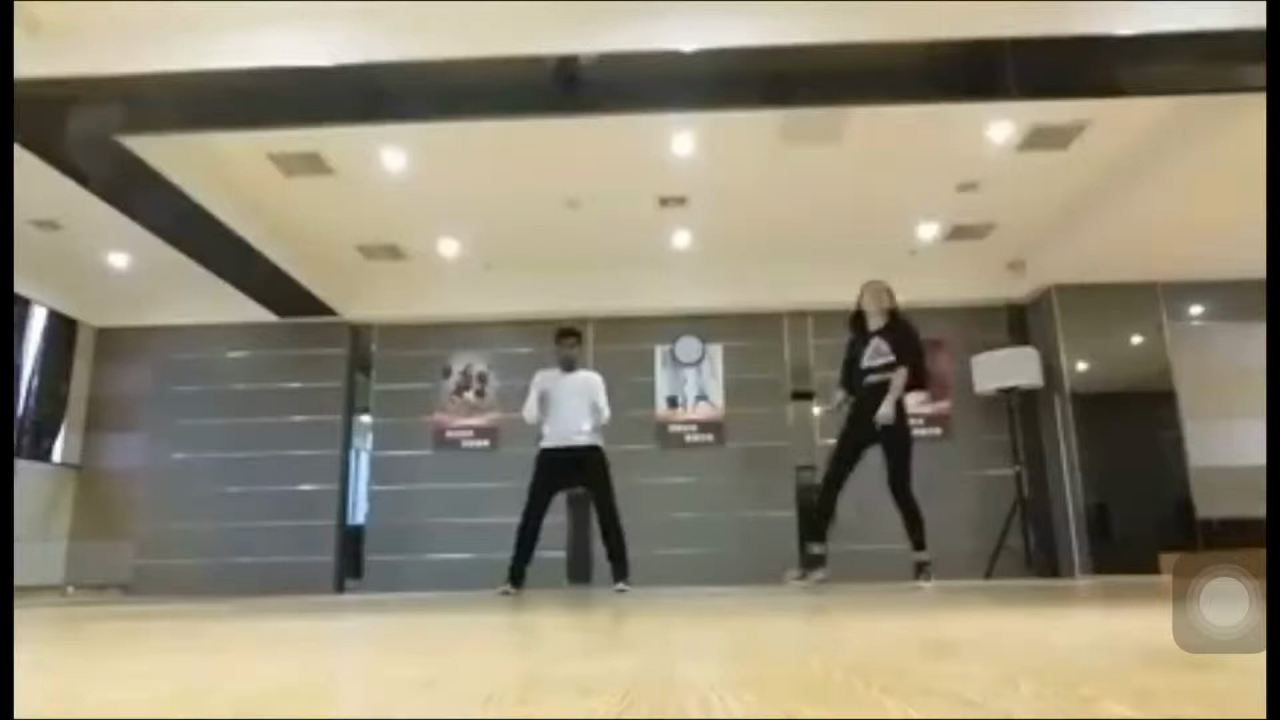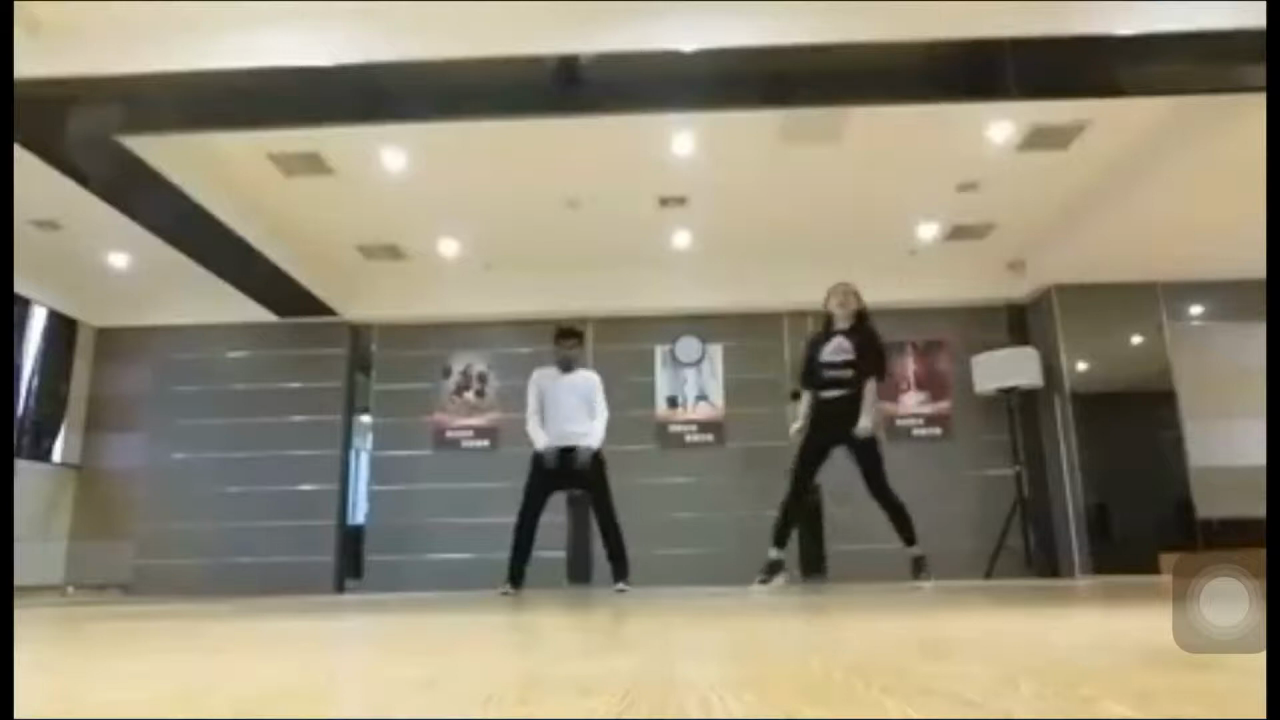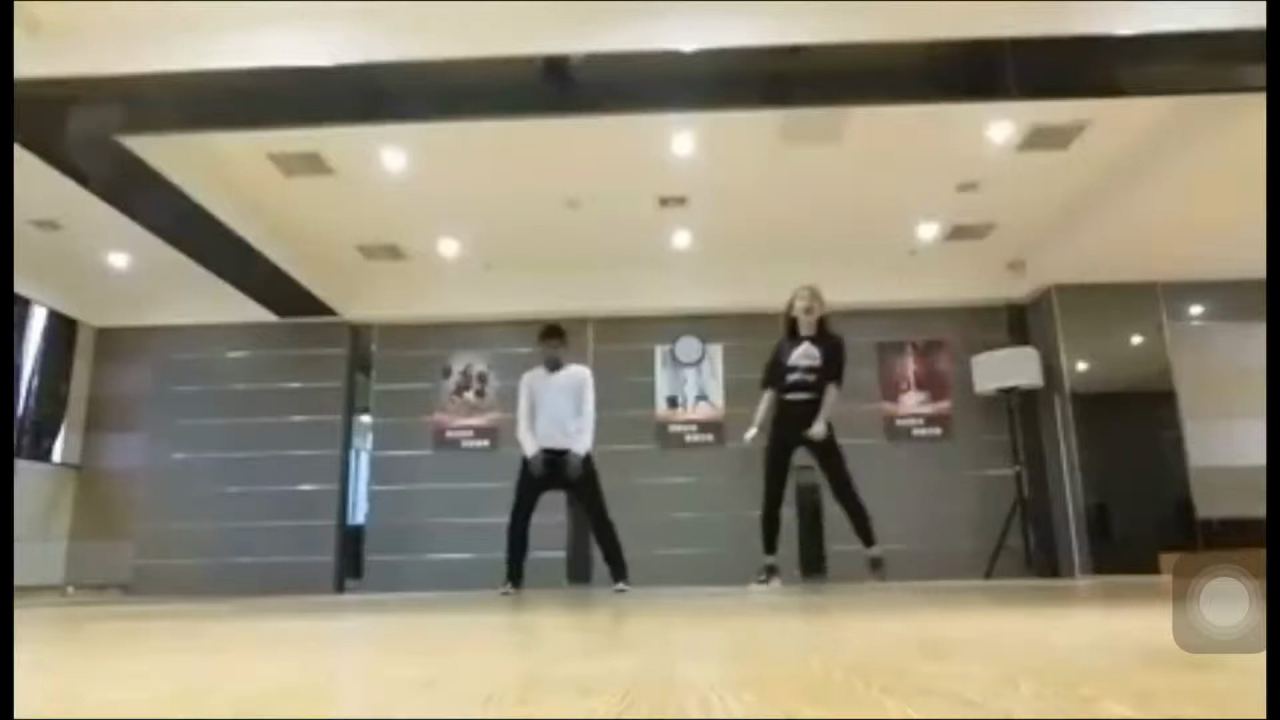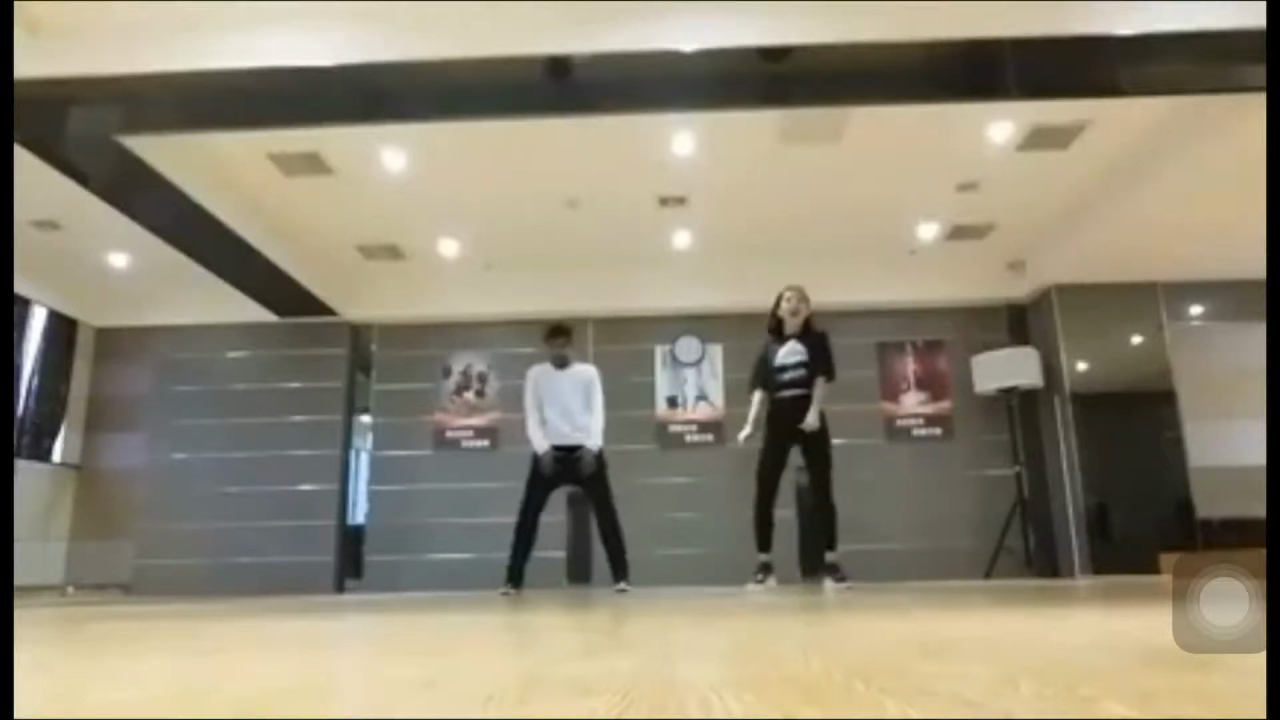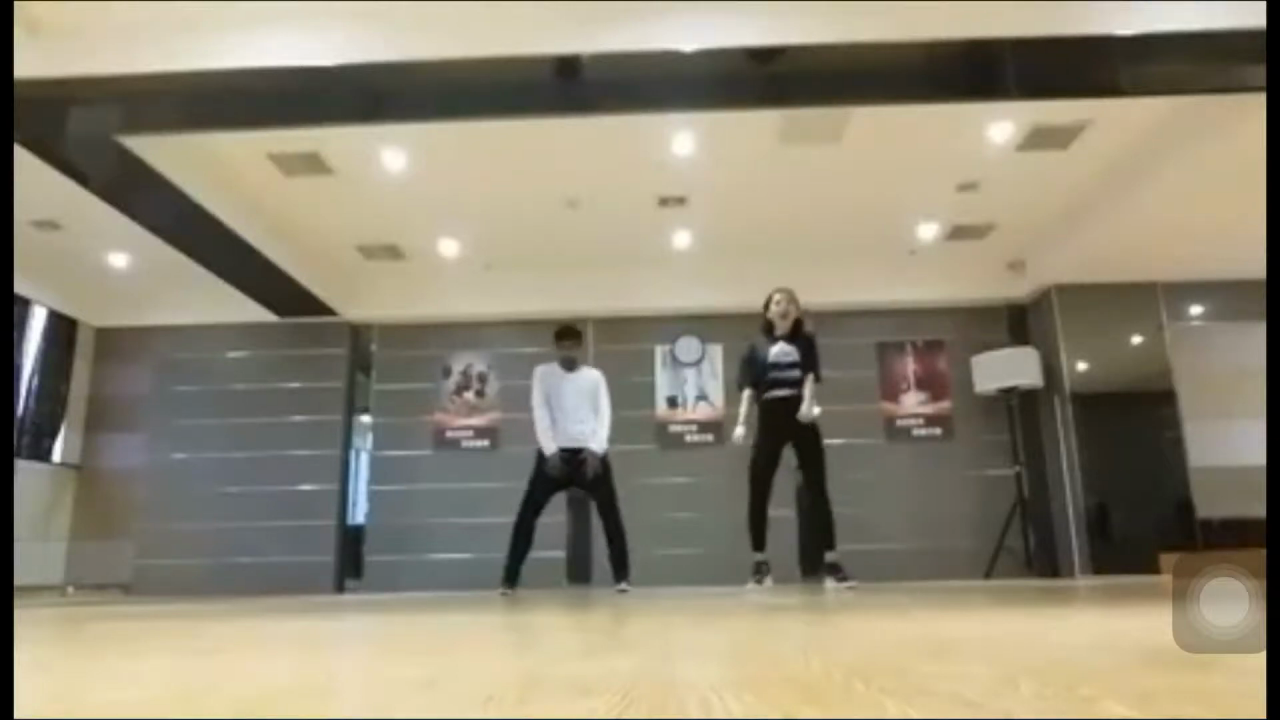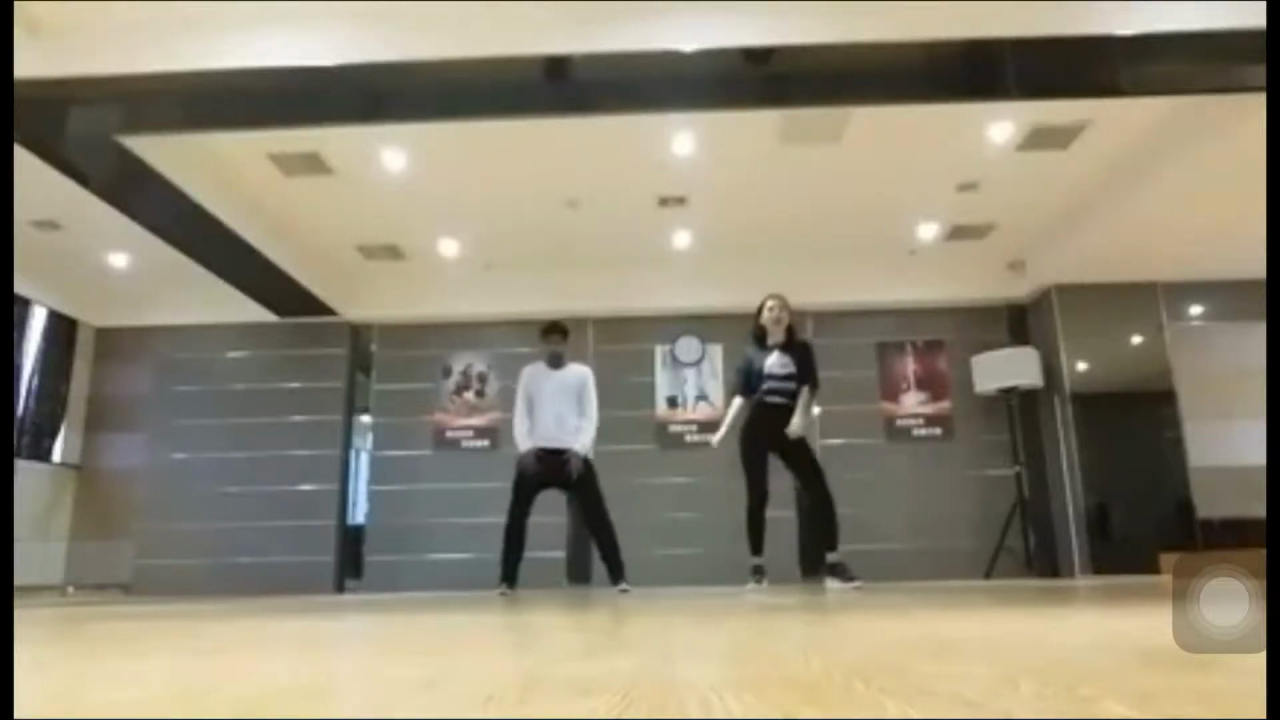
dt=0.2s
person 1, frame 1
left shoulder: (902, 332)
right shoulder: (856, 341)
left elbow: (904, 369)
right elbow: (848, 385)
left wrist: (890, 402)
right wrist: (831, 408)
left hip: (891, 415)
right hip: (860, 416)
left knee: (900, 489)
right knee: (830, 482)
left ankle: (922, 561)
right ankle: (815, 556)
person 1, frame 2
left shoulder: (866, 336)
right shoulder: (819, 340)
left elbow: (871, 377)
right elbow: (807, 385)
left wrist: (868, 415)
right wrist: (802, 420)
left hip: (853, 417)
right hip: (822, 419)
left knee: (879, 488)
right knee: (798, 489)
left ankle: (916, 558)
right ankle: (775, 560)
person 1, frame 3
left shoulder: (831, 343)
right shoulder: (783, 346)
left elbow: (833, 384)
right elbow: (770, 388)
left wrist: (822, 421)
right wrist: (756, 424)
left hip: (817, 422)
right hip: (784, 422)
left knee: (843, 489)
right knee: (772, 496)
left ankle: (874, 556)
right ankle: (769, 565)
person 1, frame 4
left shoulder: (816, 339)
right shoulder: (769, 347)
left elbow: (822, 377)
right elbow: (759, 389)
left wrist: (814, 411)
right wrist: (749, 424)
left hip: (809, 421)
right hip: (777, 422)
left knee: (821, 491)
right knee: (765, 493)
left ankle: (830, 563)
right ankle: (764, 565)
person 1, frame 5
left shoulder: (805, 341)
right shoulder: (758, 347)
left elbow: (811, 376)
right elbow: (748, 387)
left wrist: (808, 404)
right wrist: (741, 422)
left hip: (801, 421)
right hip: (770, 421)
left knee: (816, 489)
right knee: (758, 492)
left ankle: (830, 563)
right ankle: (760, 565)
person 1, frame 6
left shoulder: (801, 350)
right shoulder: (753, 355)
left elbow: (806, 388)
right elbow: (741, 394)
left wrist: (799, 418)
right wrist: (724, 429)
left hip: (789, 429)
right hip: (756, 429)
left knee: (818, 491)
right knee: (757, 497)
left ankle: (833, 565)
right ankle: (757, 567)
person 2, frame 1
left shoulder: (593, 379)
right shoulder: (542, 378)
left elbow: (603, 416)
right elbow: (529, 415)
left wrist: (600, 416)
right wrist: (535, 410)
left hip: (588, 451)
right hip: (552, 452)
left knee: (607, 512)
right knee: (532, 513)
left ankle: (621, 575)
right ankle: (515, 577)
person 2, frame 2
left shoulder: (591, 379)
right shoulder: (540, 377)
left elbow: (600, 415)
right elbow: (532, 417)
left wrist: (589, 445)
right wrist: (543, 445)
left hip: (584, 452)
right hip: (549, 453)
left knee: (605, 512)
right knee: (528, 513)
left ankle: (621, 575)
right ankle: (514, 578)
person 2, frame 3
left shoulder: (581, 374)
right shoulder: (529, 379)
left elbow: (587, 416)
right elbow: (523, 421)
left wrist: (578, 452)
right wrist: (531, 452)
left hip: (574, 454)
right hip: (539, 455)
left knee: (597, 514)
right knee: (519, 515)
left ankle: (619, 575)
right ankle: (513, 578)
person 2, frame 4
left shoulder: (588, 373)
right shoulder: (535, 374)
left elbow: (597, 413)
right elbow: (532, 416)
left wrist: (591, 447)
right wrist: (543, 449)
left hip: (585, 450)
right hip: (549, 452)
left knee: (606, 512)
right knee: (528, 513)
left ankle: (621, 575)
right ankle: (514, 578)
person 2, frame 5
left shoulder: (595, 377)
right shoulder: (543, 374)
left elbow: (603, 416)
right elbow: (540, 413)
left wrist: (596, 450)
right wrist: (551, 451)
left hip: (590, 453)
right hip: (554, 453)
left knee: (610, 513)
right knee: (527, 513)
left ankle: (621, 575)
right ankle: (510, 578)
person 2, frame 6
left shoulder: (582, 374)
right shoulder: (529, 373)
left elbow: (590, 415)
right elbow: (520, 414)
left wrist: (579, 450)
right wrist: (525, 448)
left hip: (572, 454)
right hip: (537, 453)
left knee: (596, 514)
right knee: (517, 514)
left ankle: (618, 575)
right ankle: (508, 578)
